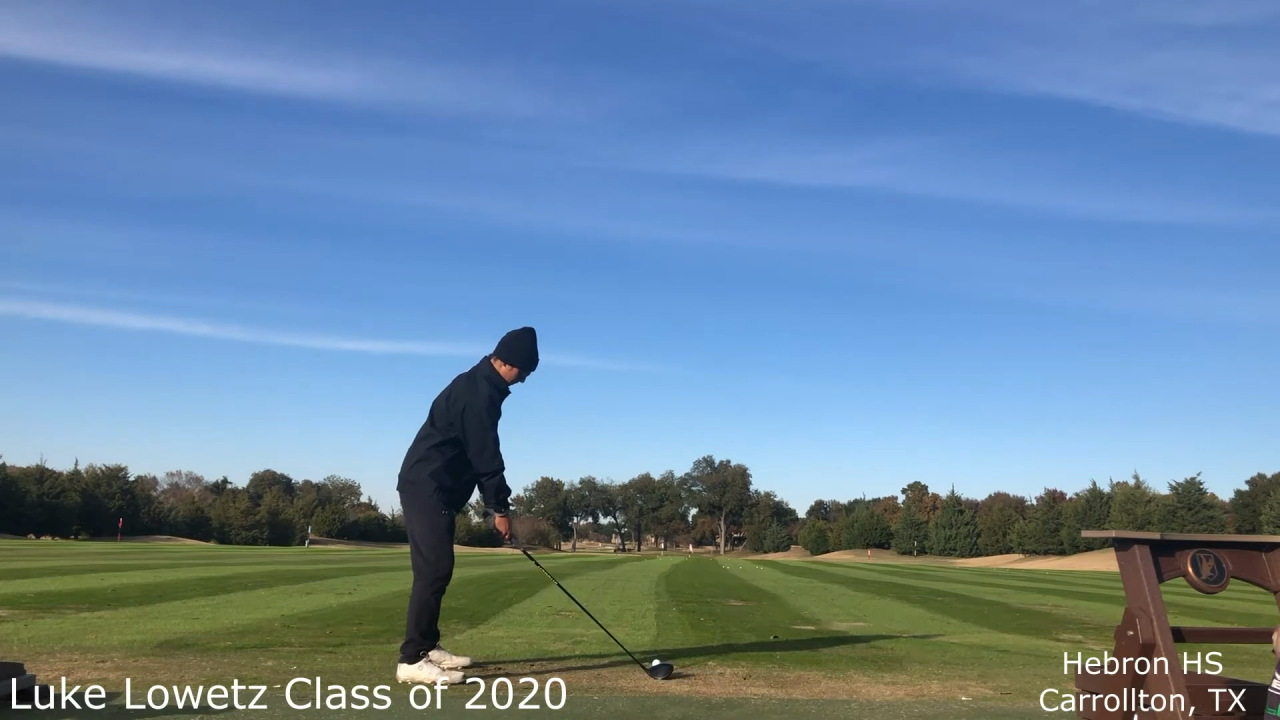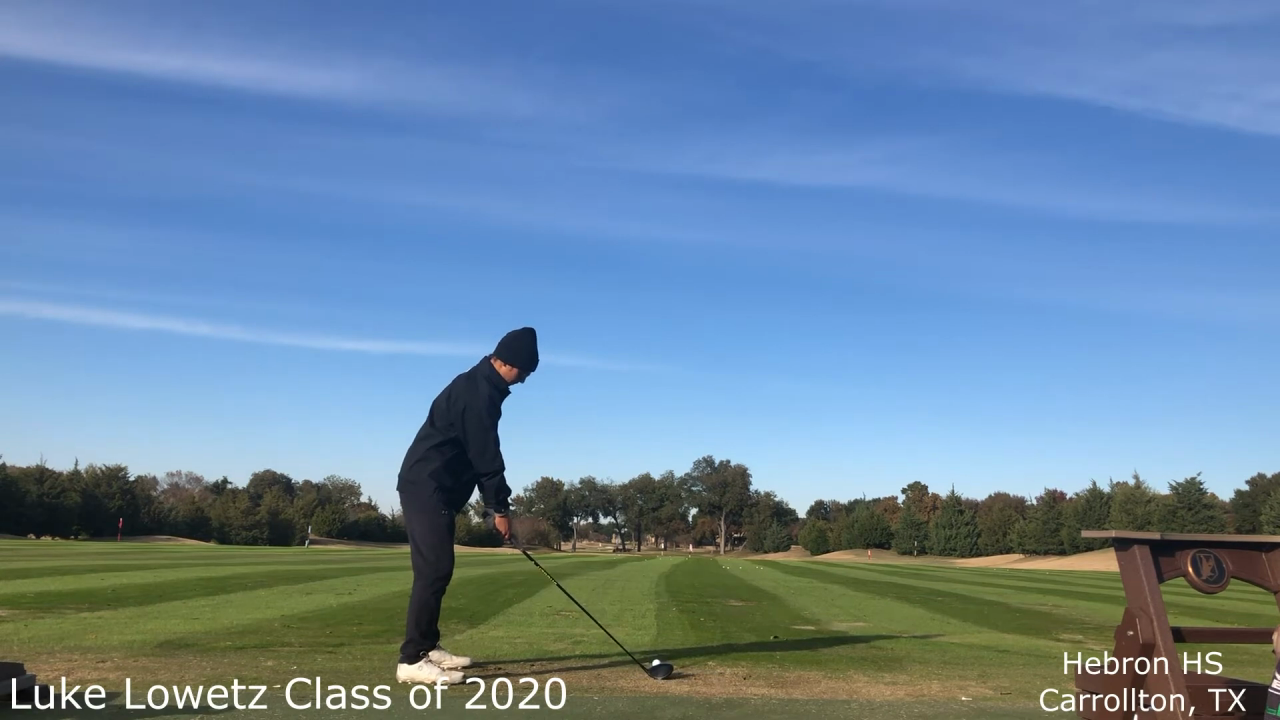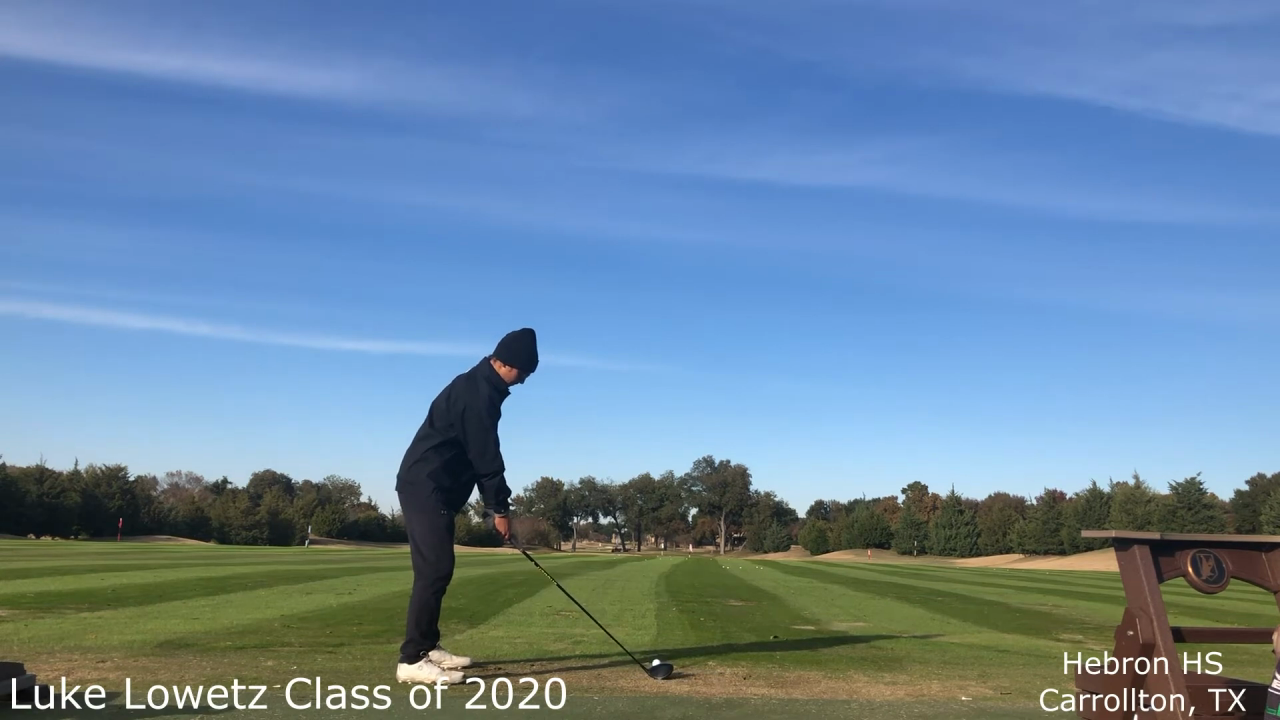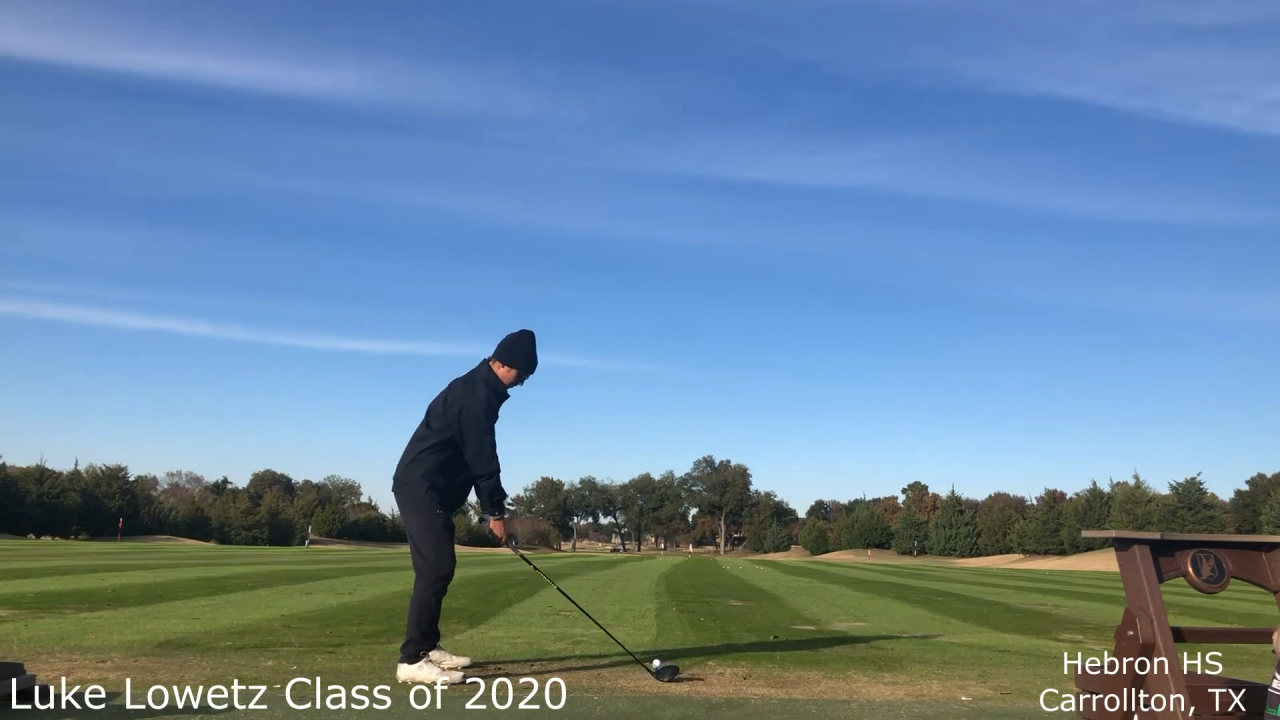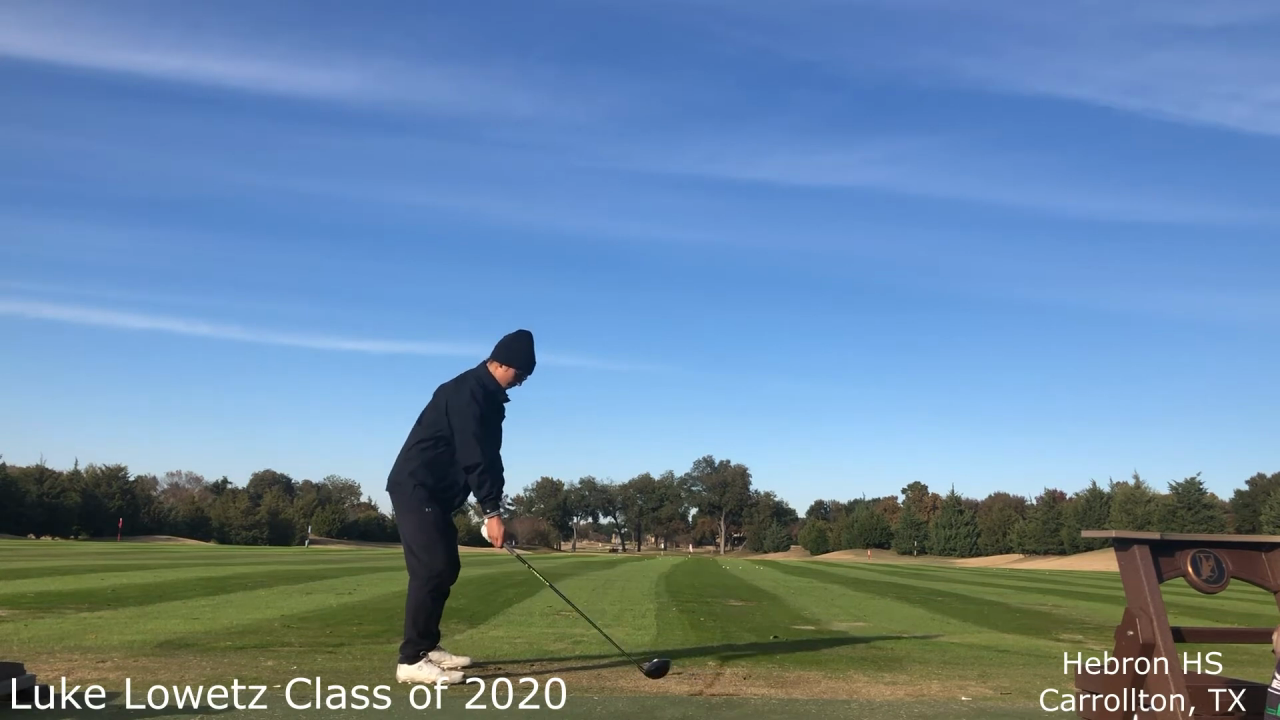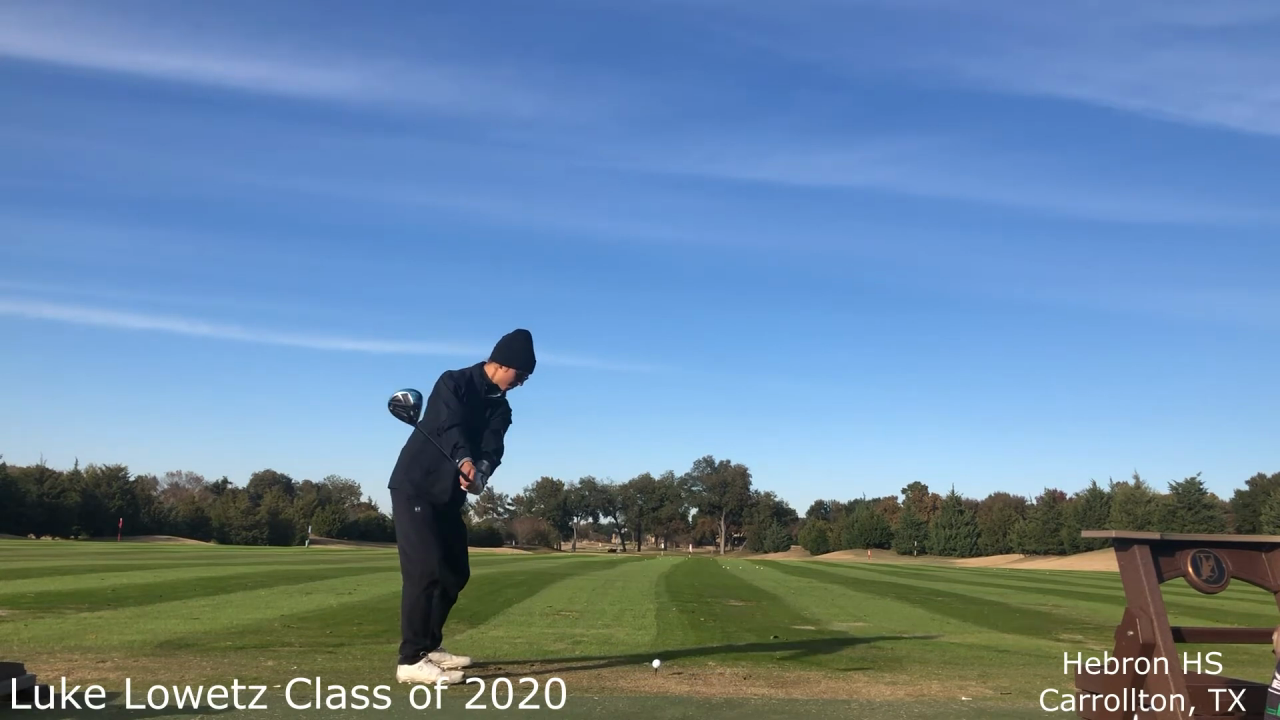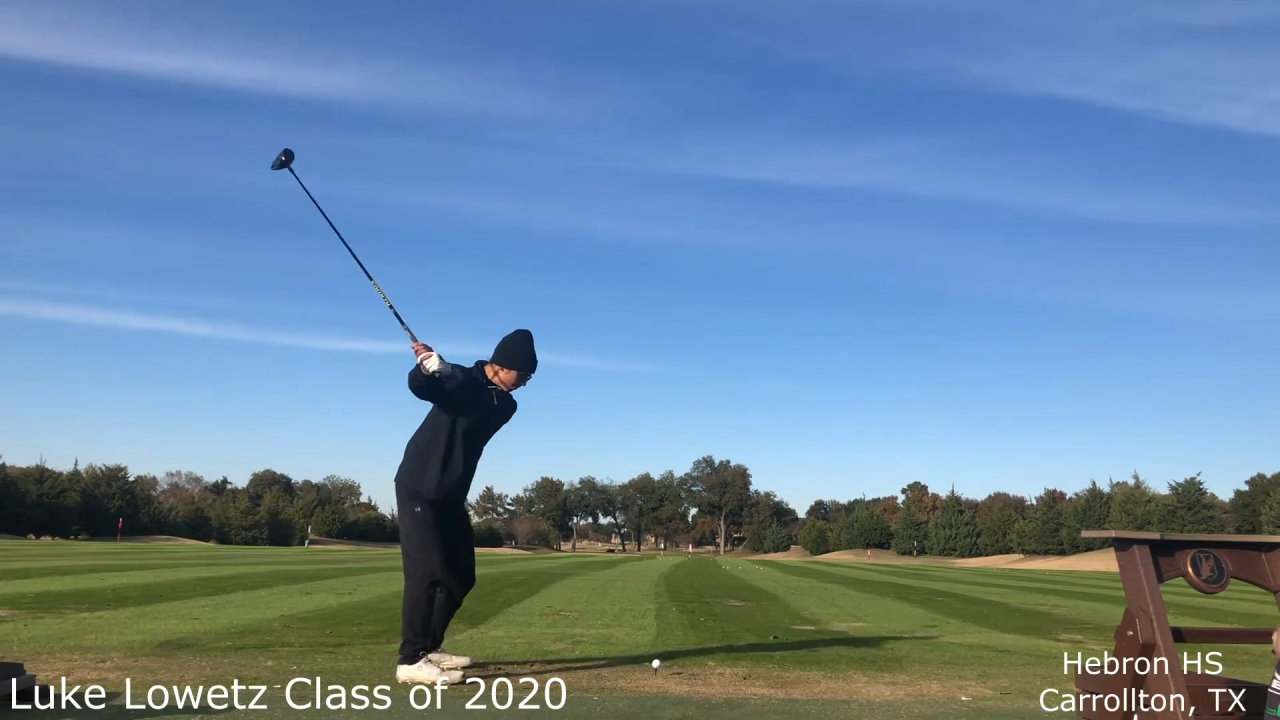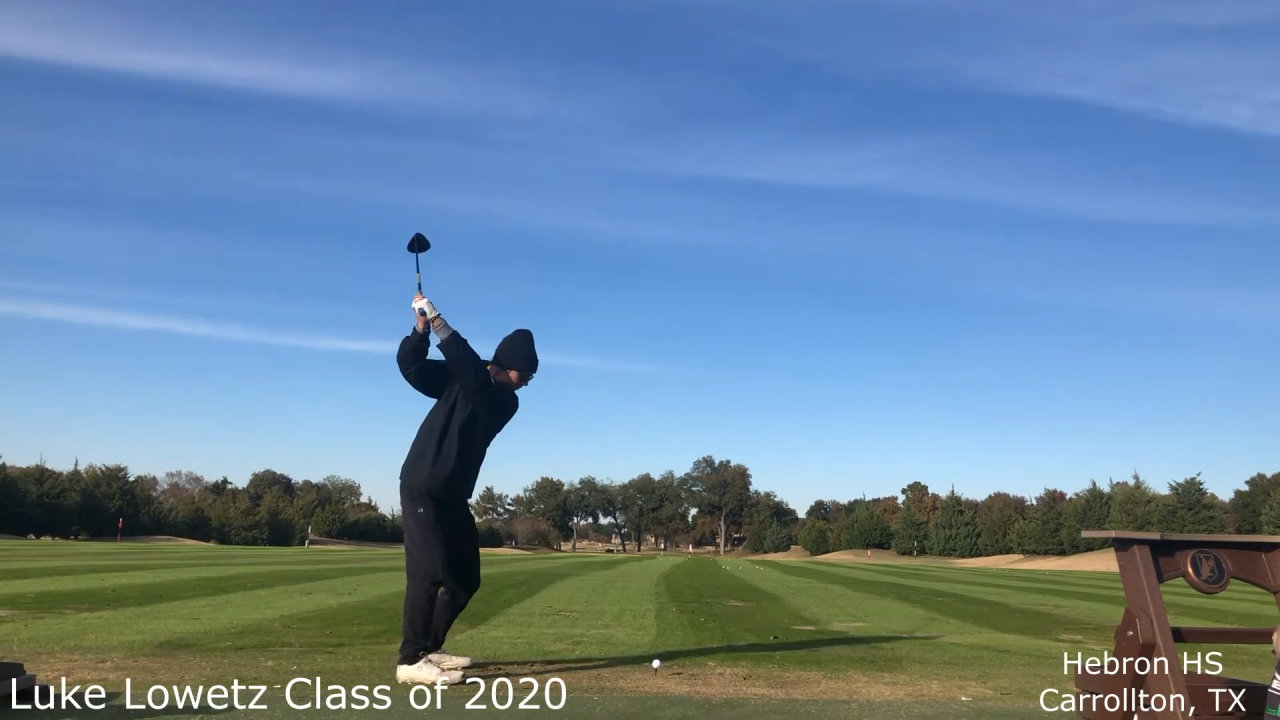
dt=0.2s
person 1, frame 1
left shoulder: (478, 386)
right shoulder: (479, 393)
left elbow: (477, 454)
right elbow: (485, 457)
left wrist: (493, 503)
right wrist: (500, 507)
left hip: (432, 487)
right hip: (428, 488)
left knee: (437, 569)
right knee: (433, 570)
left ankle: (427, 647)
right ankle: (412, 659)
person 1, frame 2
left shoulder: (478, 386)
right shoulder: (479, 393)
left elbow: (478, 455)
right elbow: (485, 457)
left wrist: (492, 503)
right wrist: (500, 507)
left hip: (432, 487)
right hip: (428, 488)
left knee: (438, 569)
right knee: (434, 570)
left ankle: (428, 647)
right ankle: (412, 659)
person 1, frame 3
left shoulder: (478, 387)
right shoulder: (478, 394)
left elbow: (478, 456)
right elbow: (485, 457)
left wrist: (492, 504)
right wrist: (500, 508)
left hip: (431, 487)
right hip: (427, 488)
left knee: (438, 569)
right knee: (434, 569)
left ankle: (428, 647)
right ankle: (412, 659)
person 1, frame 4
left shoulder: (478, 390)
right shoulder: (476, 395)
left elbow: (477, 458)
right elbow: (481, 459)
left wrist: (488, 507)
right wrist: (495, 512)
left hip: (430, 488)
right hip: (423, 488)
left knee: (439, 568)
right knee: (435, 568)
left ankle: (428, 647)
right ankle: (412, 659)
person 1, frame 5
left shoulder: (491, 400)
right shoulder: (467, 391)
left elbow: (490, 458)
right elbow: (471, 456)
left wrist: (490, 508)
right wrist: (492, 512)
left hip: (436, 492)
right hip: (415, 487)
left knee: (445, 569)
right knee: (430, 568)
left ankle: (427, 646)
right ankle: (411, 660)
person 1, frame 6
left shoulder: (499, 407)
right shoulder: (454, 383)
left elbow: (491, 448)
right elbow: (451, 425)
left wrist: (478, 470)
right wrist: (464, 458)
left hip: (446, 496)
right hip: (414, 488)
left knee: (453, 573)
right knee: (424, 570)
left ankle: (428, 647)
right ankle: (411, 660)
person 1, frame 7
left shoulder: (504, 404)
right shoulder: (455, 375)
left elbow: (471, 396)
right elbow: (420, 384)
left wrist: (440, 367)
right wrist: (426, 365)
left hip: (451, 496)
right hip: (418, 488)
left knee: (460, 576)
right knee: (425, 570)
left ankle: (430, 647)
right ankle: (411, 660)
person 1, frame 8
left shoulder: (504, 402)
right shoulder: (454, 375)
left elbow: (472, 371)
right elbow: (410, 366)
left wrist: (436, 321)
right wrist: (421, 328)
left hip: (454, 496)
right hip: (421, 488)
left knee: (465, 578)
right knee: (428, 571)
left ankle: (430, 647)
right ankle: (411, 659)
